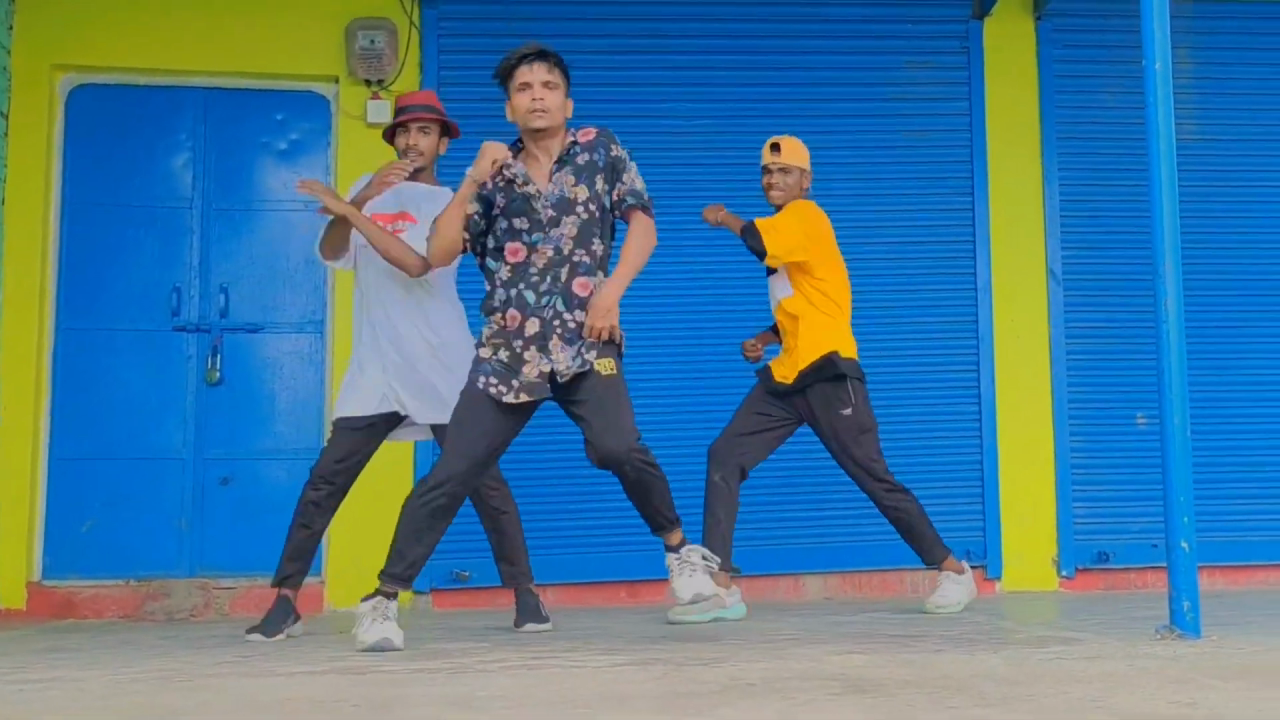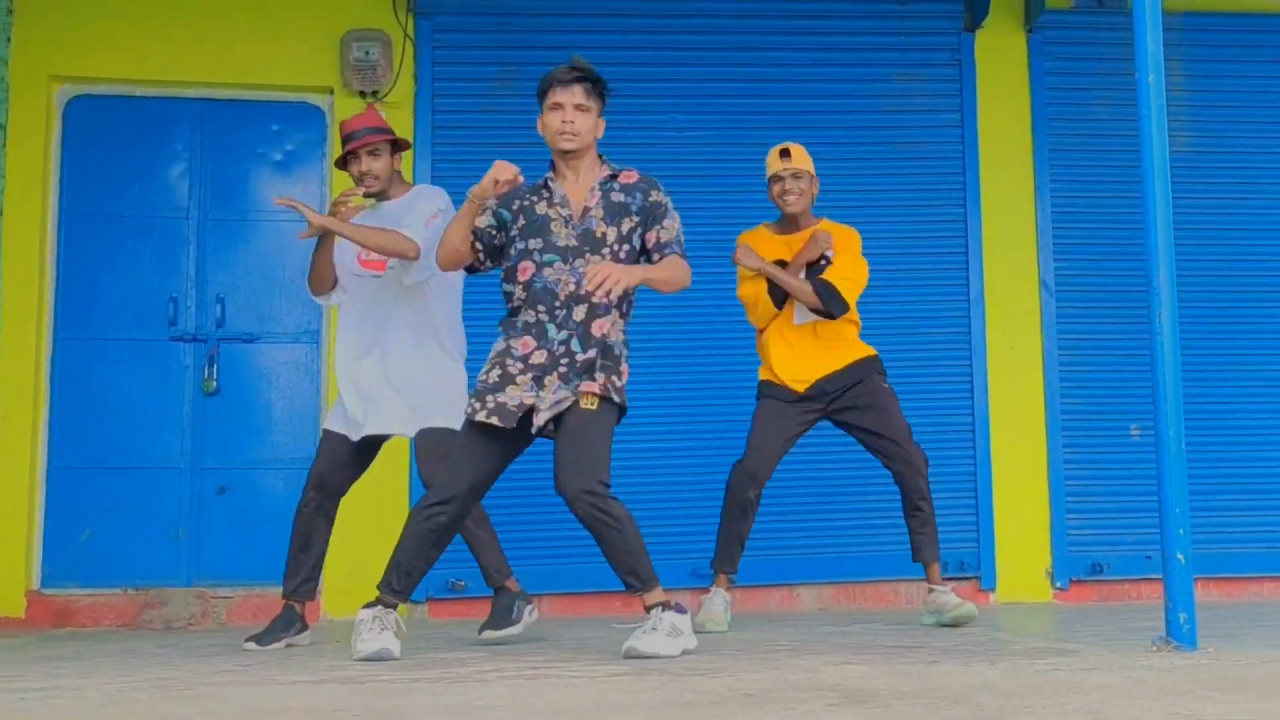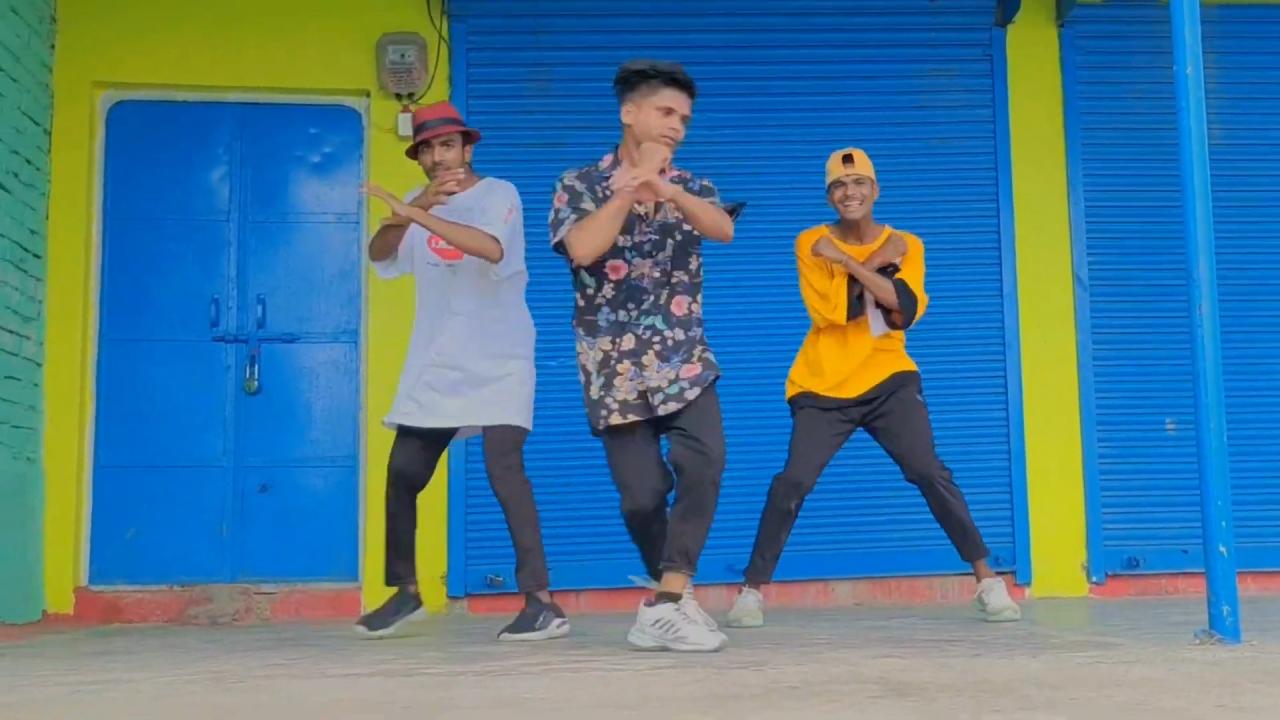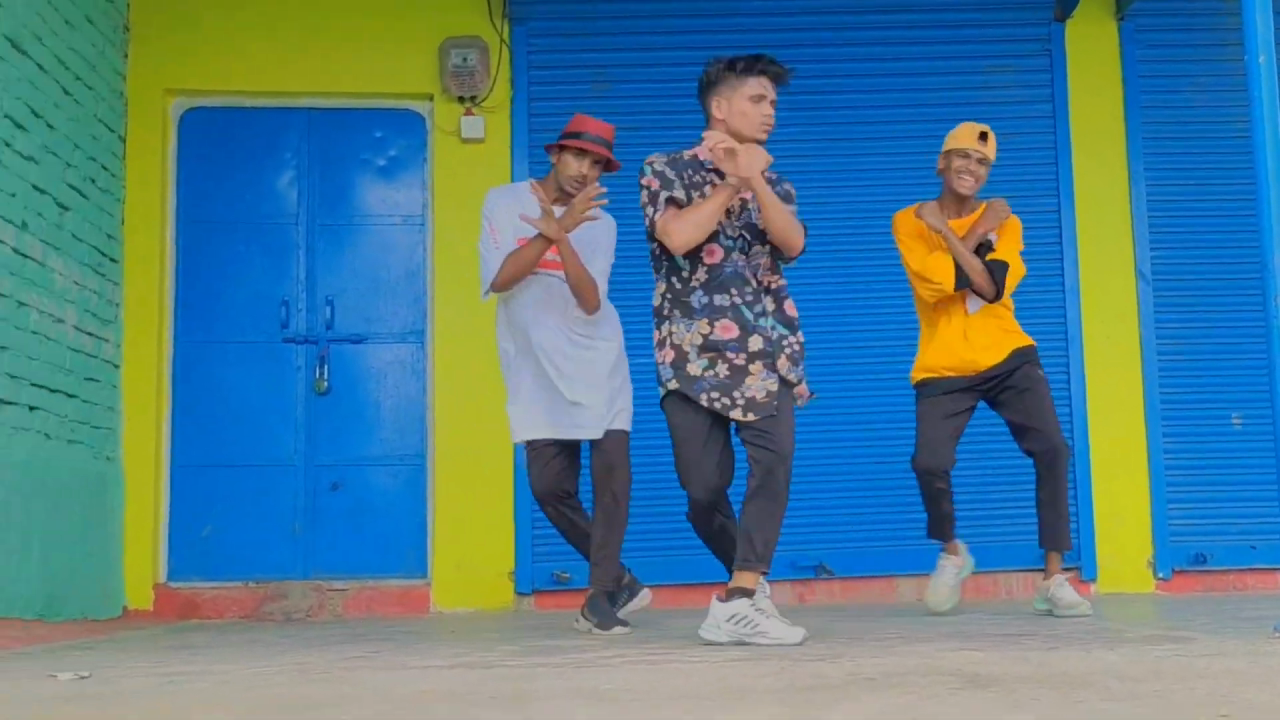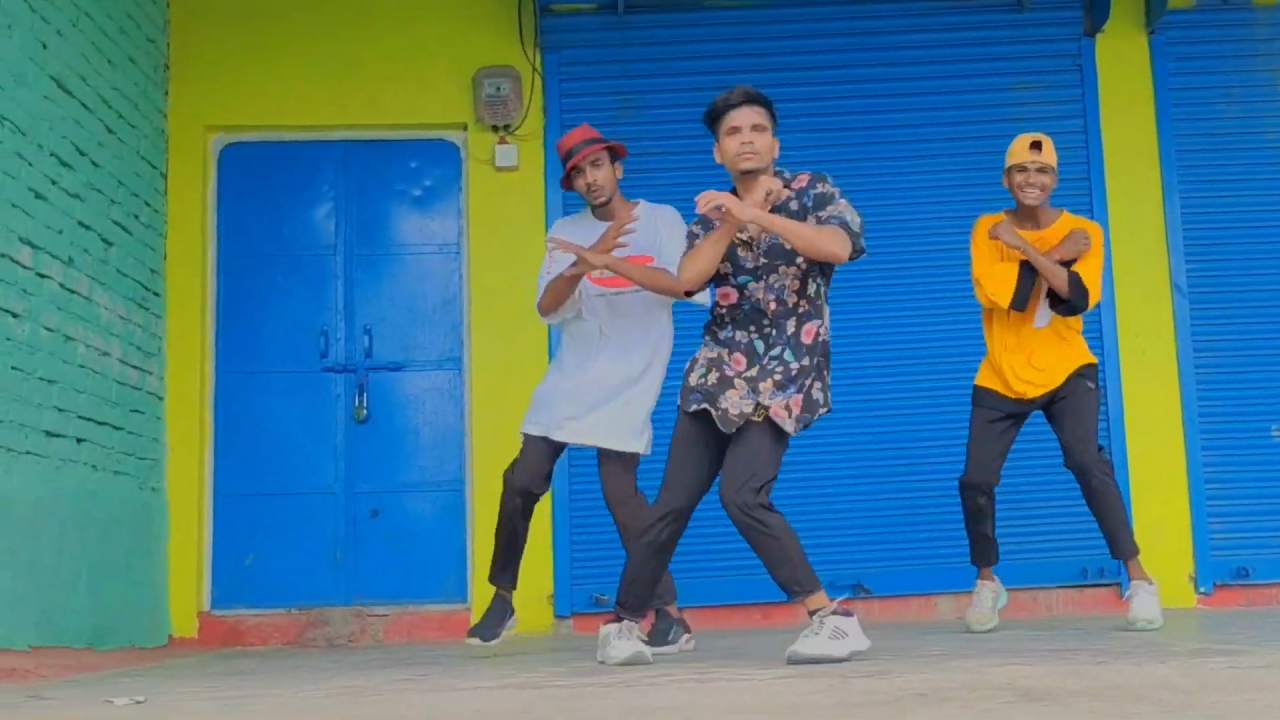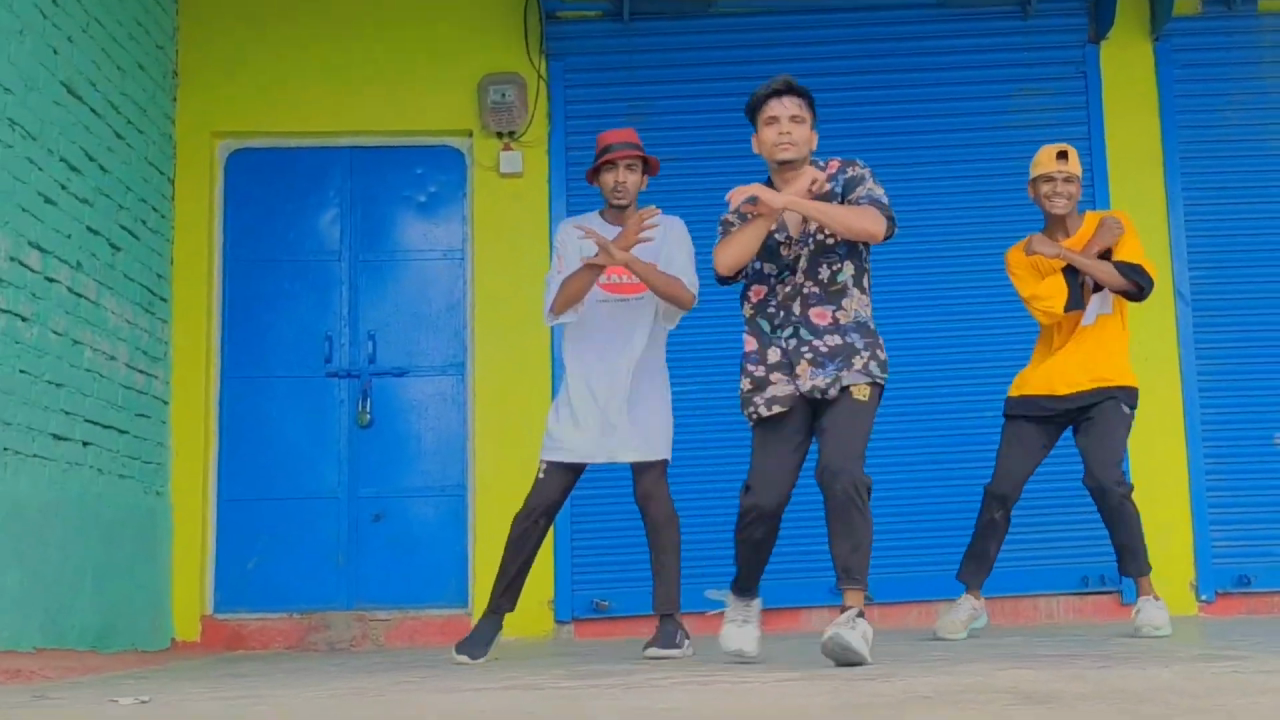
dt=0.2s
person 1, frame 1
left shoulder: (599, 150)
right shoulder: (494, 181)
left elbow: (642, 225)
right elbow: (438, 253)
left wrist: (616, 281)
right wrist: (474, 178)
left hip: (587, 341)
right hip: (510, 350)
left knee: (616, 448)
right knee: (449, 473)
left ankle: (677, 547)
right ankle: (384, 600)
person 1, frame 2
left shoulder: (638, 191)
right shoulder: (517, 200)
left elbow: (678, 272)
right elbow: (450, 260)
left wrist: (628, 273)
right wrist: (482, 194)
left hip: (590, 369)
right hip: (515, 368)
left knee: (584, 486)
right knee: (451, 493)
left ankle: (664, 610)
right ankle: (382, 609)
person 1, frame 3
left shoulder: (686, 183)
right shoulder: (580, 185)
left elbow: (721, 229)
right elbow: (584, 250)
left wrist: (665, 187)
right wrist: (632, 187)
left hip: (680, 349)
right hip: (613, 359)
left knee: (702, 456)
right knee: (641, 494)
left ankle: (670, 602)
right ankle: (669, 591)
person 1, frame 4
left shoulder: (775, 180)
right shoulder: (667, 170)
left elbow: (792, 240)
right elbow: (678, 240)
left wrist: (751, 176)
right wrist: (729, 181)
left hip: (766, 347)
right hip: (692, 349)
left knee: (773, 459)
right knee: (704, 490)
left ankle: (740, 600)
right ankle: (747, 586)
person 1, frame 5
left shoulder: (812, 190)
right shoulder: (711, 219)
left elbow: (840, 247)
right elbow: (685, 282)
left wrist: (754, 214)
right wrist: (725, 226)
left hip: (789, 373)
right hip: (719, 370)
left knee: (742, 493)
right knee: (672, 505)
left ankle: (832, 616)
right ankle: (624, 622)
person 1, frame 6
left shoulder: (848, 179)
right shoulder: (742, 209)
left elbow: (874, 227)
right elbow: (725, 262)
left wrist: (785, 199)
right wrist: (768, 207)
left hip: (844, 348)
right hip: (776, 362)
left knee: (844, 468)
right knee: (765, 493)
left ankle: (850, 612)
right ankle: (742, 598)
person 2, frame 1
left shoulder: (447, 202)
right shoulder: (371, 193)
left elbow: (418, 265)
right elbow: (333, 255)
left wrist: (350, 212)
right wrist: (357, 199)
left hip: (442, 366)
right hip: (374, 372)
left knee: (481, 477)
right knee: (326, 478)
left ankle: (523, 589)
right ankle: (285, 600)
person 2, frame 2
left shoulder: (431, 203)
right shoulder: (358, 220)
left elbow: (408, 252)
right elbow: (323, 290)
left wrist: (328, 226)
right wrist: (330, 227)
left hip: (430, 372)
right hip: (365, 380)
left knee: (441, 479)
right knee: (321, 488)
left ankle: (509, 594)
right ankle: (293, 612)
person 2, frame 3
left shoulder: (500, 197)
right shoulder: (421, 201)
left elbow: (493, 250)
right elbow: (380, 260)
left wrist: (425, 220)
right wrist: (409, 210)
left hip: (500, 362)
right hip: (436, 364)
left knee: (505, 475)
right knee: (402, 473)
left ankle: (541, 602)
right ankle: (404, 589)
person 2, frame 4
left shoulder: (599, 225)
right shoulder: (503, 202)
left elbow: (592, 305)
right elbow: (496, 283)
left wrist: (559, 236)
right wrist: (544, 235)
left hip: (595, 364)
right hip: (535, 371)
left knee: (613, 473)
right knee: (549, 486)
left ankle: (599, 599)
right ankle: (616, 582)
person 2, frame 5
left shoulder: (663, 221)
right shoulder: (567, 232)
right elbow: (547, 308)
left wrist: (611, 259)
right wrist: (584, 265)
left hip: (632, 380)
right hip: (571, 377)
left knee: (618, 489)
right knee: (522, 481)
left ankle: (666, 611)
right ankle: (502, 600)
person 2, frame 6
left shoulder: (670, 230)
right shoulder: (569, 231)
left elbow: (687, 300)
right elbow: (559, 307)
left wrist: (629, 259)
right wrist: (601, 256)
left hip: (642, 389)
right hip: (583, 390)
left knee: (654, 498)
right knee: (542, 502)
left ankle: (669, 621)
right ankle: (493, 617)
person 3, frame 1
left shoulder: (807, 215)
right shoulder: (779, 231)
left elbow: (761, 242)
left wrist: (725, 220)
right wrist: (761, 338)
left hip: (827, 372)
right hip: (787, 377)
left knee: (874, 478)
right knee: (724, 457)
left ankle: (952, 570)
right ankle: (722, 589)
person 3, frame 2
left shoulder: (844, 240)
right shoulder: (752, 242)
left elbow: (838, 305)
right elbow: (758, 312)
left wrist: (769, 267)
right wrist: (802, 257)
left hip: (848, 371)
right hip: (785, 383)
left knee: (907, 458)
right knee: (750, 471)
left ankle: (936, 587)
right ankle: (720, 589)
person 3, frame 3
left shoulder: (904, 244)
right shoulder: (811, 245)
left elbow: (905, 309)
right elbow: (828, 313)
left wrist: (854, 262)
right wrist: (878, 263)
left hip: (890, 380)
right hip: (824, 387)
left knee: (928, 470)
right knee: (792, 483)
left ankle: (987, 580)
right ankle: (752, 589)
person 3, frame 4
left shoulder: (1006, 225)
right shoulder: (909, 220)
left elbow: (996, 288)
right elbow: (943, 282)
left wrist: (949, 233)
right wrist: (975, 233)
left hip: (1008, 356)
right hip: (943, 367)
left knee: (1050, 448)
right knee: (929, 463)
left ankle: (1053, 578)
right ankle: (950, 551)
person 3, frame 5
left shoulder: (1079, 228)
right shoulder: (988, 230)
left elbow: (1075, 300)
right elbow: (996, 296)
left wrist: (1031, 248)
right wrist: (1052, 256)
left hip: (1067, 370)
right hip: (1003, 380)
left knee: (1087, 462)
right knee: (975, 483)
left ankle: (1137, 581)
right ankle: (986, 580)
person 3, frame 6
left shoulder: (1112, 225)
right shoulder: (1020, 254)
left elbow: (1138, 284)
right elbow: (1061, 305)
left wrist: (1073, 254)
right wrist: (1091, 248)
left hip: (1105, 384)
right hip: (1041, 388)
left knee: (1104, 481)
right knee: (1000, 492)
left ankle: (1145, 593)
right ankle: (971, 597)
